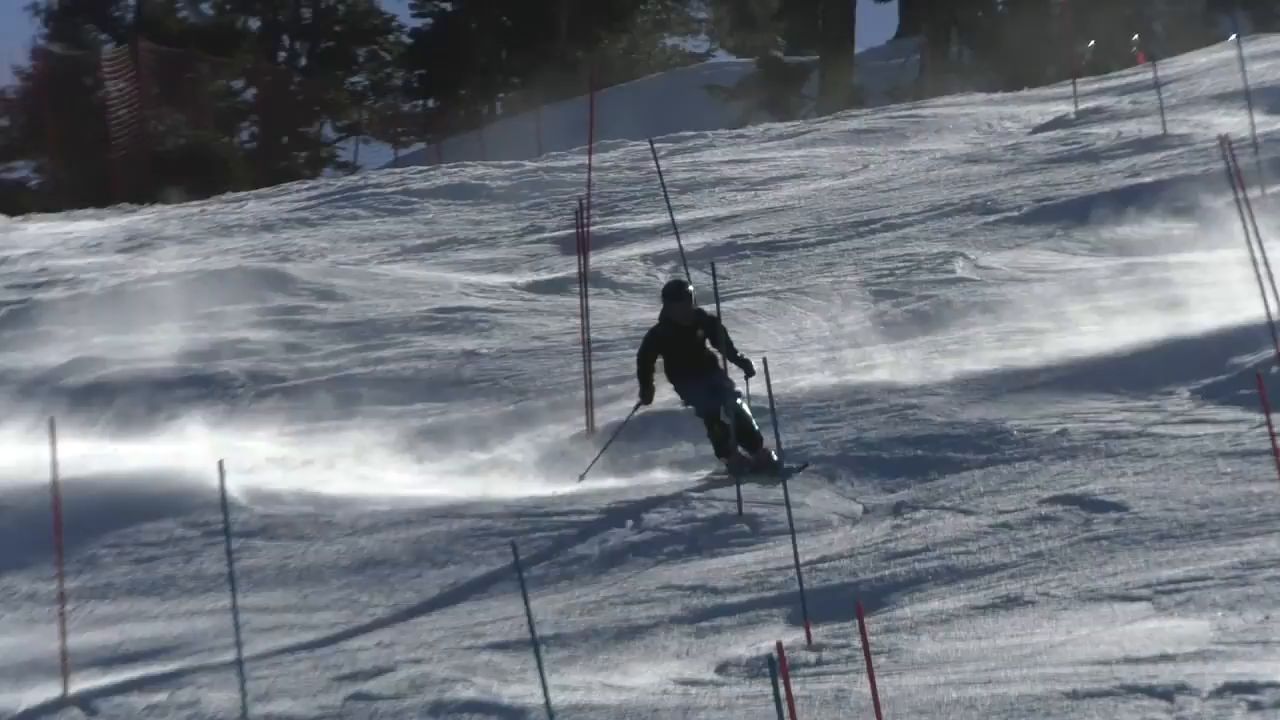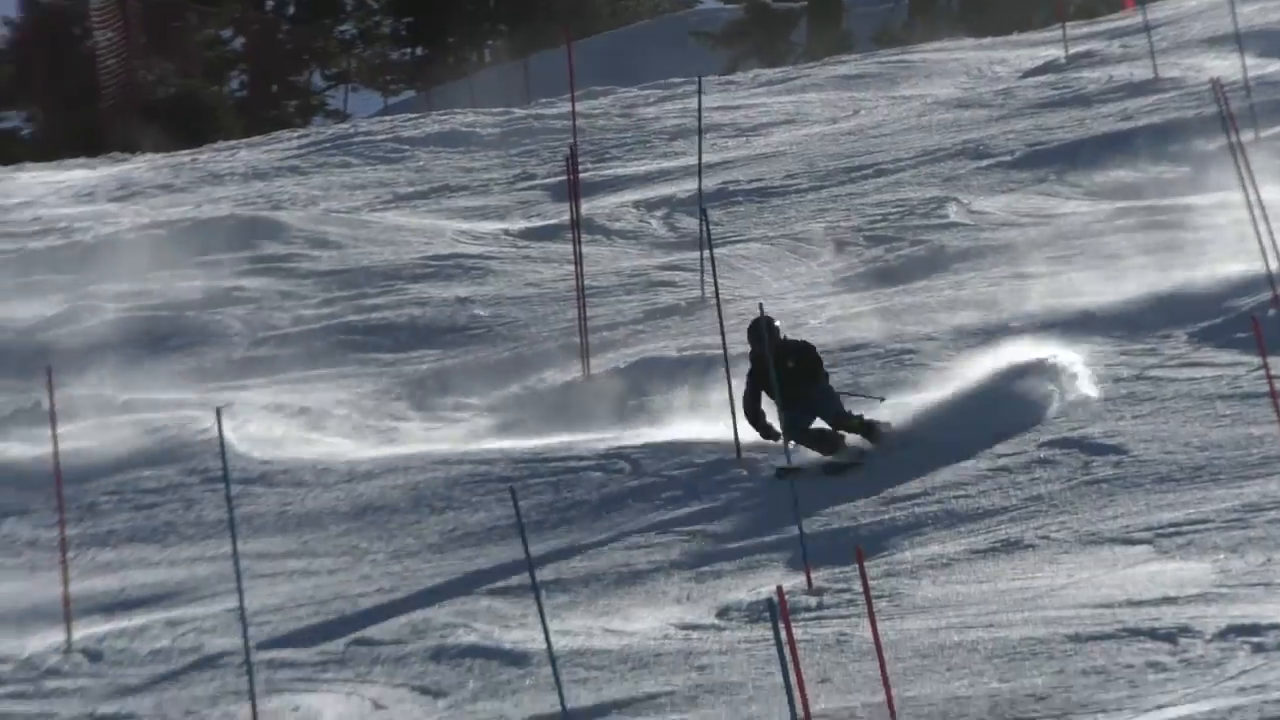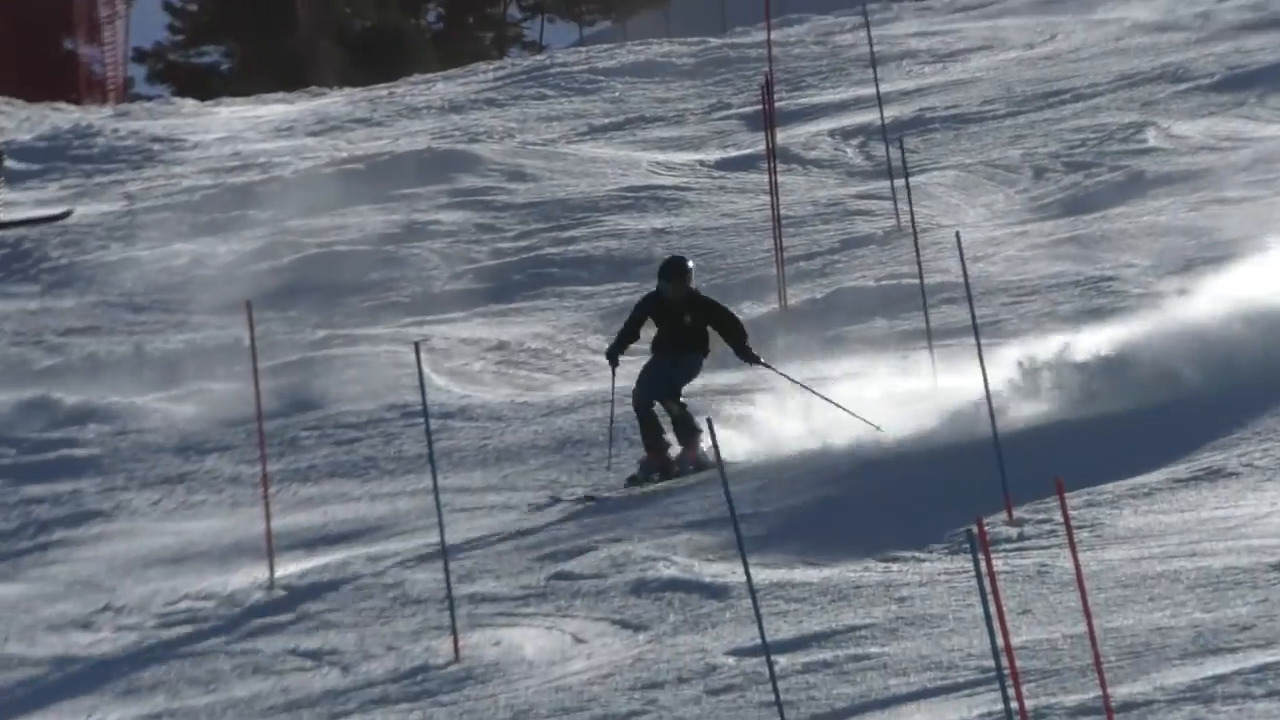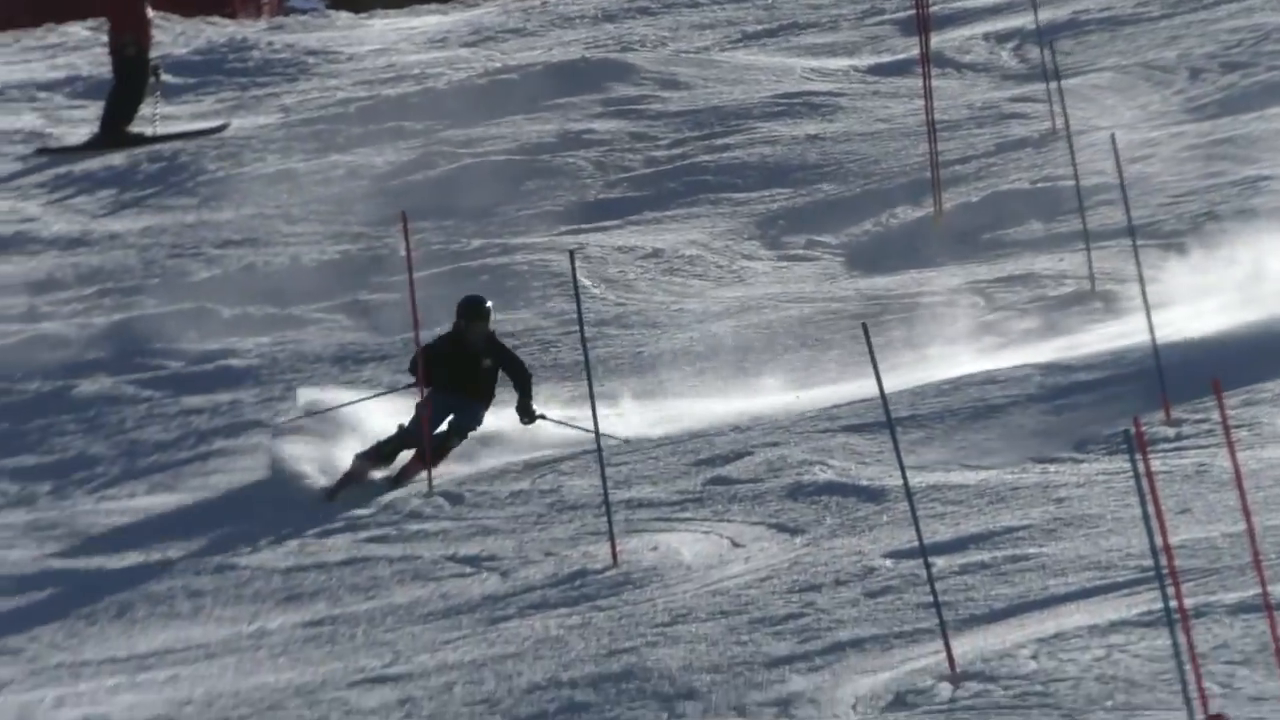
dt=0.5s
person 1, frame 1
left shoulder: (701, 320)
right shoulder: (660, 333)
left elbow: (721, 339)
right elbow: (644, 359)
left wrist: (738, 359)
right wrist: (646, 388)
left hip: (711, 370)
right hip: (686, 381)
left knee: (735, 406)
right knee: (713, 413)
left ankle: (759, 450)
right ankle: (731, 458)
person 1, frame 2
left shoulder: (792, 349)
right shoulder: (758, 371)
left elbow: (815, 364)
right elbow: (751, 404)
right wrist: (763, 426)
left hip: (816, 391)
right hip: (794, 406)
left knee: (840, 419)
right knee: (792, 428)
left ankle: (872, 431)
right ankle: (835, 445)
person 1, frame 3
left shoulder: (699, 304)
right shoulder: (653, 302)
left elbow: (729, 324)
right elbow: (633, 325)
left wrist: (744, 350)
right wrist: (617, 347)
left hip: (689, 358)
right hip: (663, 356)
left knee: (666, 393)
right knee: (641, 398)
left ankle: (691, 449)
right ankle: (656, 456)
person 1, frame 4
left shoulder: (494, 348)
right shoulder: (449, 343)
left elbow: (520, 372)
right elbow: (421, 360)
left wrist: (525, 402)
right wrist: (425, 376)
left hip: (474, 401)
right hip: (444, 394)
left knee: (458, 429)
right knee: (413, 434)
left ankle: (413, 468)
right ankle: (361, 467)
